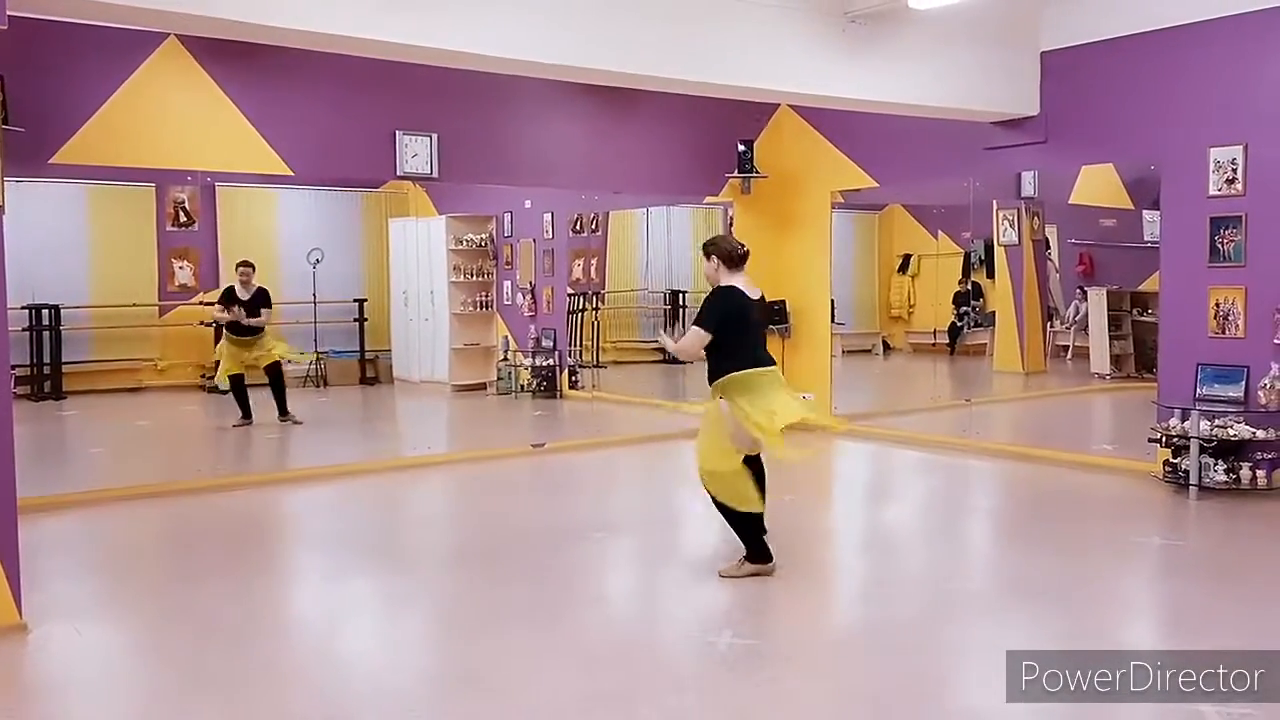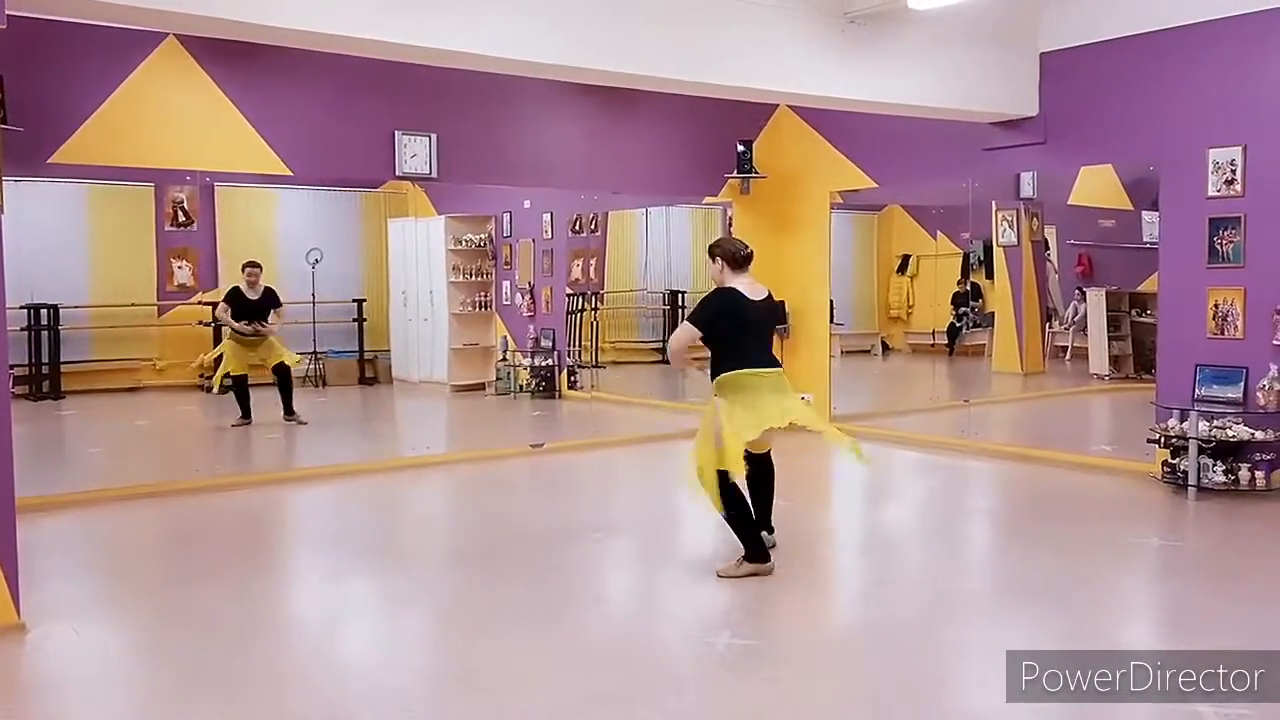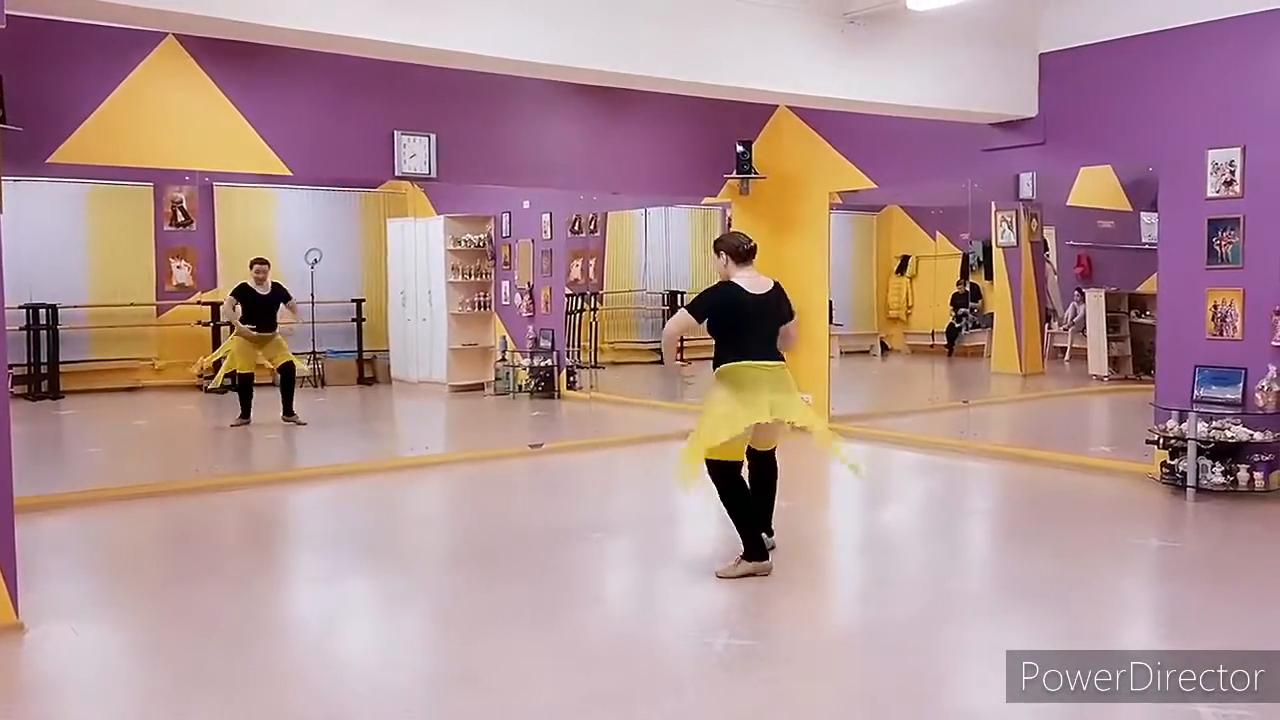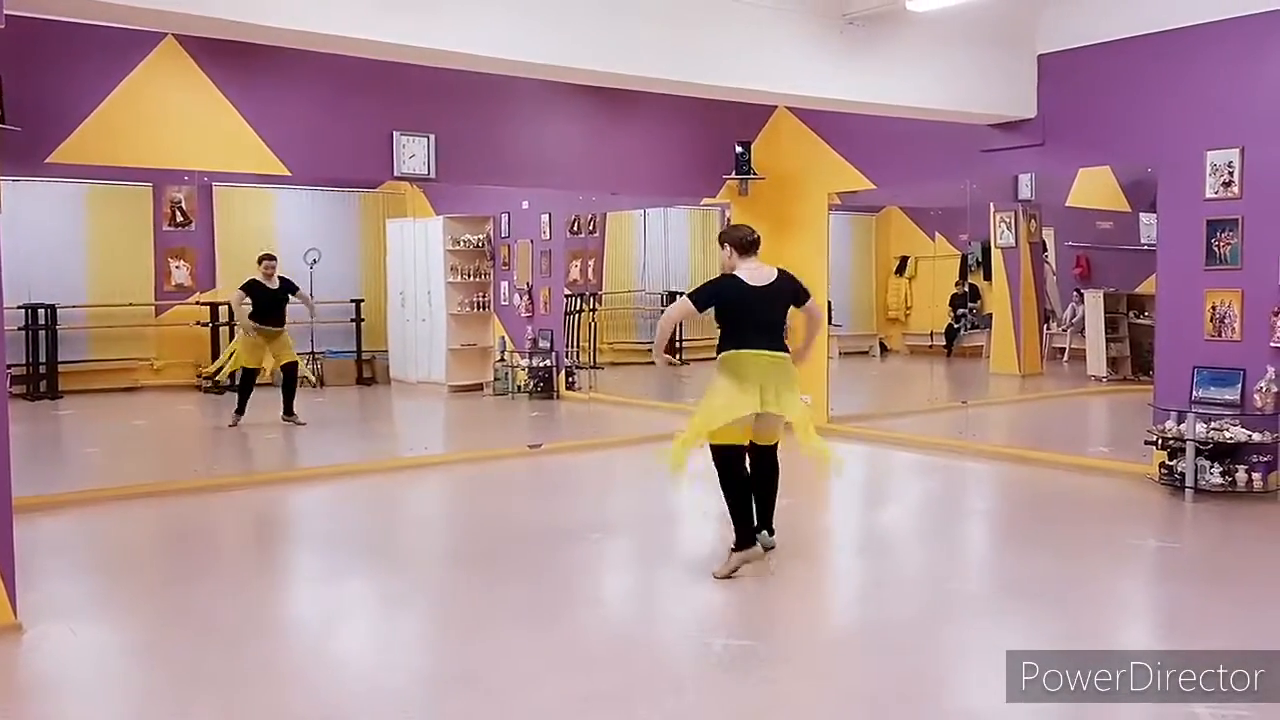
dt=0.1s
person 1, frame 1
left shoulder: (720, 299)
right shoulder: (755, 295)
left elbow: (688, 349)
left wrist: (668, 341)
right wrist: (696, 343)
left hip: (739, 393)
right hip: (765, 386)
left knee: (719, 474)
right knee: (747, 457)
left ankle: (759, 556)
right ankle: (754, 530)
person 1, frame 2
left shoulder: (720, 299)
right shoulder: (768, 298)
left elbow: (676, 345)
left wrist: (682, 361)
left hip: (738, 394)
right hip: (772, 386)
left knee: (719, 475)
right knee: (759, 456)
left ankle: (756, 555)
right ankle: (764, 530)
person 1, frame 3
left shoulder: (722, 293)
right shoulder: (775, 290)
left elbow: (674, 328)
right elbow: (786, 336)
left wrist: (671, 359)
left hip: (735, 385)
right hip: (774, 380)
left knee: (722, 467)
right knee: (764, 455)
left ankle: (755, 554)
right ankle: (764, 531)
person 1, frame 4
left shoulder: (723, 286)
right shoulder: (782, 279)
left elbow: (671, 315)
right elbow: (816, 314)
left wrist: (658, 351)
right wrist: (802, 350)
left hip: (736, 374)
right hip: (778, 371)
left knee: (729, 457)
right knee: (765, 451)
left ankle: (745, 542)
right ankle: (765, 530)
person 2, frame 1
left shoulder: (262, 292)
right shoulder: (229, 291)
left elbow: (266, 319)
right elbow: (216, 314)
left wrist: (245, 320)
right wrist: (229, 317)
left hip: (258, 340)
right hip: (233, 342)
left knee: (274, 372)
right knee: (236, 381)
left ankle: (284, 413)
right ankle: (246, 416)
person 2, frame 2
left shoulder: (269, 292)
right shoulder: (235, 291)
left elbow: (280, 315)
right elbow: (219, 312)
left wrist: (273, 329)
right wrist: (236, 326)
left hip: (264, 341)
right hip: (238, 342)
left knee: (284, 371)
right knee: (239, 381)
left ankle: (289, 412)
right ankle: (245, 416)
person 2, frame 3
left shoulder: (277, 288)
right shoulder: (243, 289)
left elbow: (293, 307)
right elbow: (226, 307)
left wrist: (296, 323)
right wrist: (240, 327)
left hip: (271, 338)
right hip: (247, 339)
left knee: (289, 370)
right knee: (244, 378)
left ankle: (288, 413)
right ankle: (244, 415)
person 2, frame 4
left shoulder: (284, 282)
right shoulder: (253, 284)
left elbow: (303, 296)
right elbow: (235, 300)
left wrist: (311, 307)
right wrist: (244, 323)
left hip: (278, 334)
right hip: (256, 334)
left knee: (291, 369)
right knee: (249, 374)
left ankle: (288, 413)
right ankle: (239, 412)
